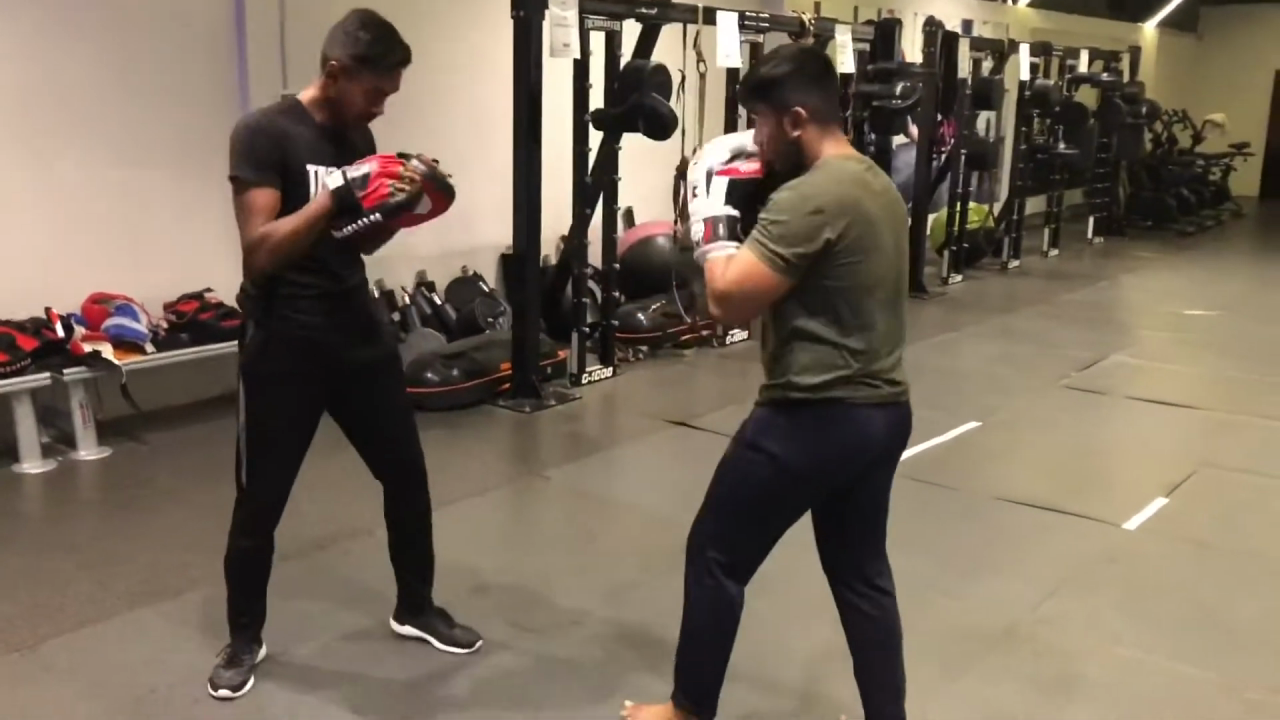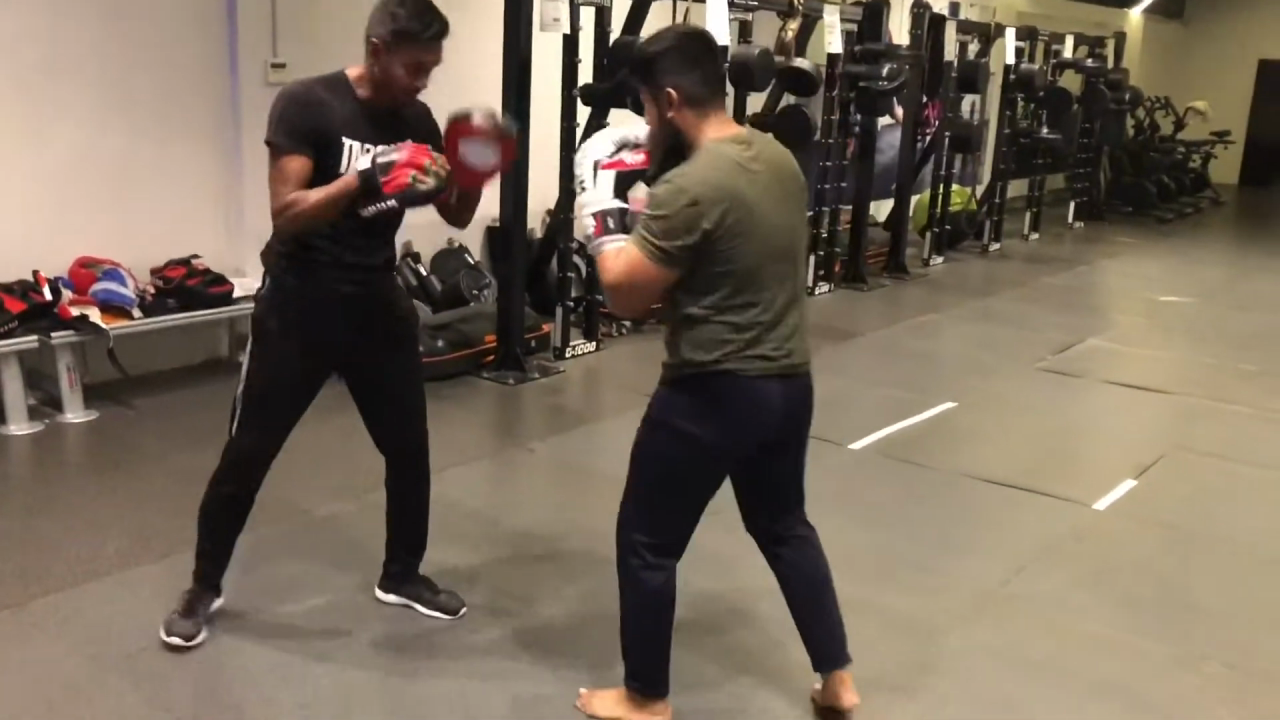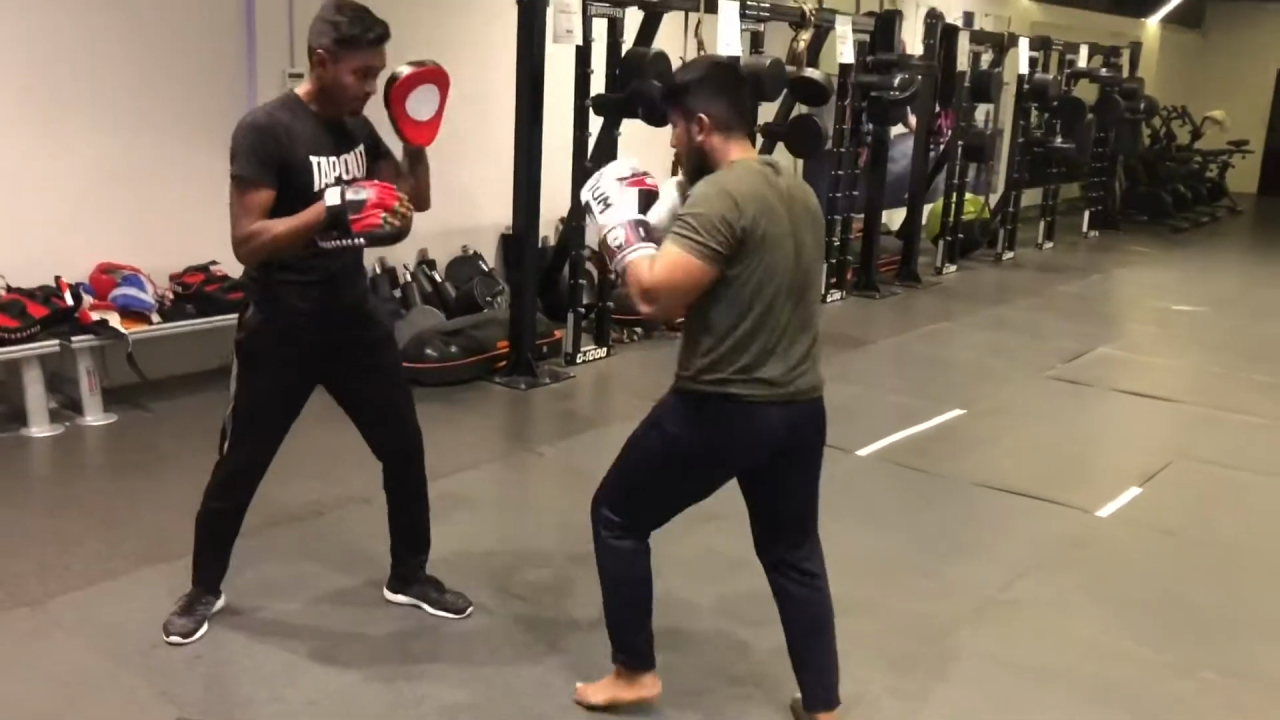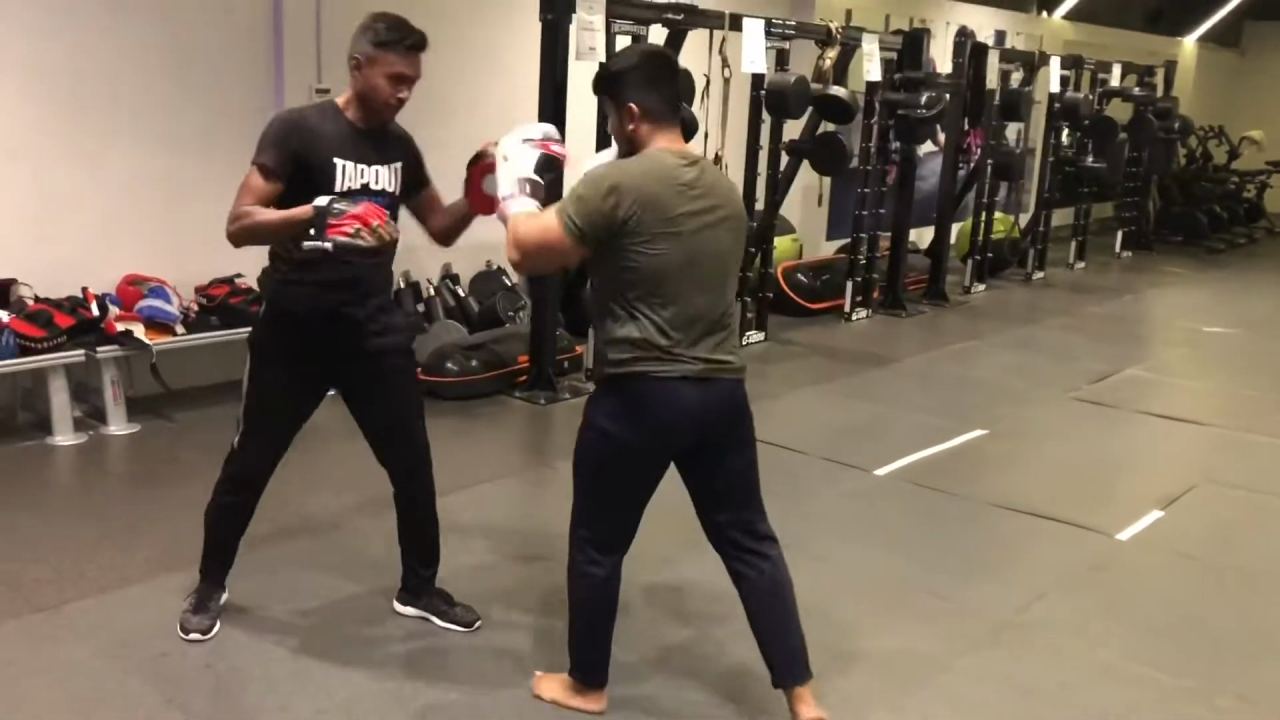
dt=0.4s
person 1, frame 1
left shoulder: (808, 198)
right shoulder: (877, 186)
left elbow: (728, 296)
left wrist: (709, 205)
right wrist: (753, 164)
left hip: (811, 419)
right hip: (882, 414)
left knee: (716, 559)
right knee: (863, 574)
person 1, frame 2
left shoulder: (690, 187)
right shoulder: (777, 159)
left elbow: (624, 293)
left wrist: (599, 199)
right wrist: (652, 153)
left hip: (711, 395)
right hip: (787, 383)
left knee: (645, 543)
right knee: (785, 528)
person 1, frame 3
left shoulder: (721, 195)
right shoulder: (798, 191)
left elbow: (656, 295)
left wrist: (618, 219)
right wrist: (663, 213)
left hip: (719, 409)
right hip: (799, 407)
left knee: (617, 516)
right knee: (793, 553)
person 1, frame 4
left shoulder: (618, 183)
right shoulder: (722, 186)
left elbow: (528, 254)
left wrist: (514, 175)
left hip: (639, 397)
right hip: (721, 391)
left knee: (597, 544)
right knee: (748, 540)
person 2, frame 1
left shoulder: (355, 135)
right shoulder: (263, 134)
right elbow: (261, 253)
left wrist: (400, 210)
right wrist: (343, 193)
left hip: (358, 333)
right hip: (283, 346)
left knee: (406, 473)
right knee: (260, 499)
left ankle: (416, 607)
right ankle: (244, 639)
person 2, frame 2
left shoulder: (416, 120)
right shoulder: (305, 104)
left elbow: (456, 213)
right elbow: (286, 213)
right wrist: (368, 176)
left hip: (378, 304)
right hip: (299, 306)
left knee: (410, 447)
right knee: (248, 452)
left ankle: (401, 575)
right ankle: (204, 587)
person 2, frame 3
left shoulder: (356, 127)
right shoulder: (265, 129)
left elbow: (415, 201)
right elbow: (248, 243)
left wrist: (417, 138)
right wrist: (333, 209)
left hip: (355, 320)
right hip: (281, 328)
left knee: (404, 449)
right knee: (240, 465)
left ankle: (408, 576)
right ankle: (204, 590)
person 2, frame 4
left shoulder: (401, 145)
right shoulder: (298, 130)
left elbow: (441, 230)
right elbow: (240, 226)
right wrist: (320, 212)
left hip: (376, 334)
right hip: (293, 332)
left knee: (411, 464)
right knee: (249, 465)
left ankle: (419, 588)
right ankle: (210, 587)
